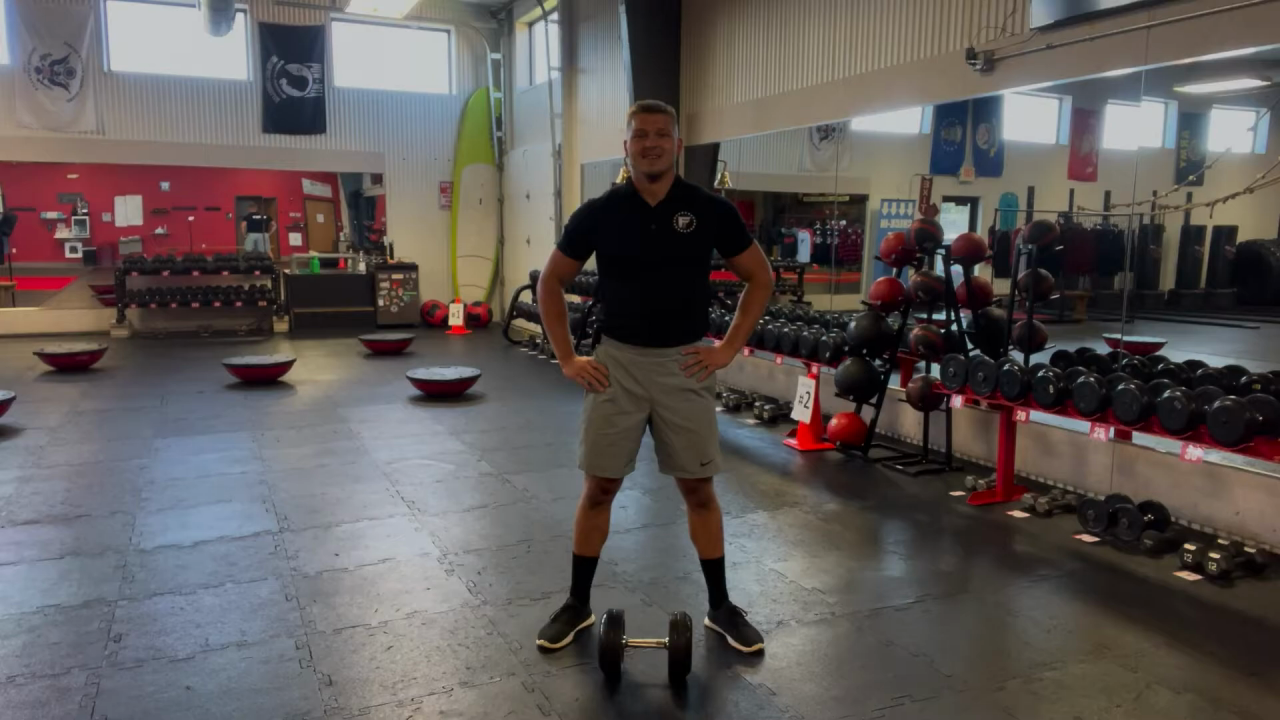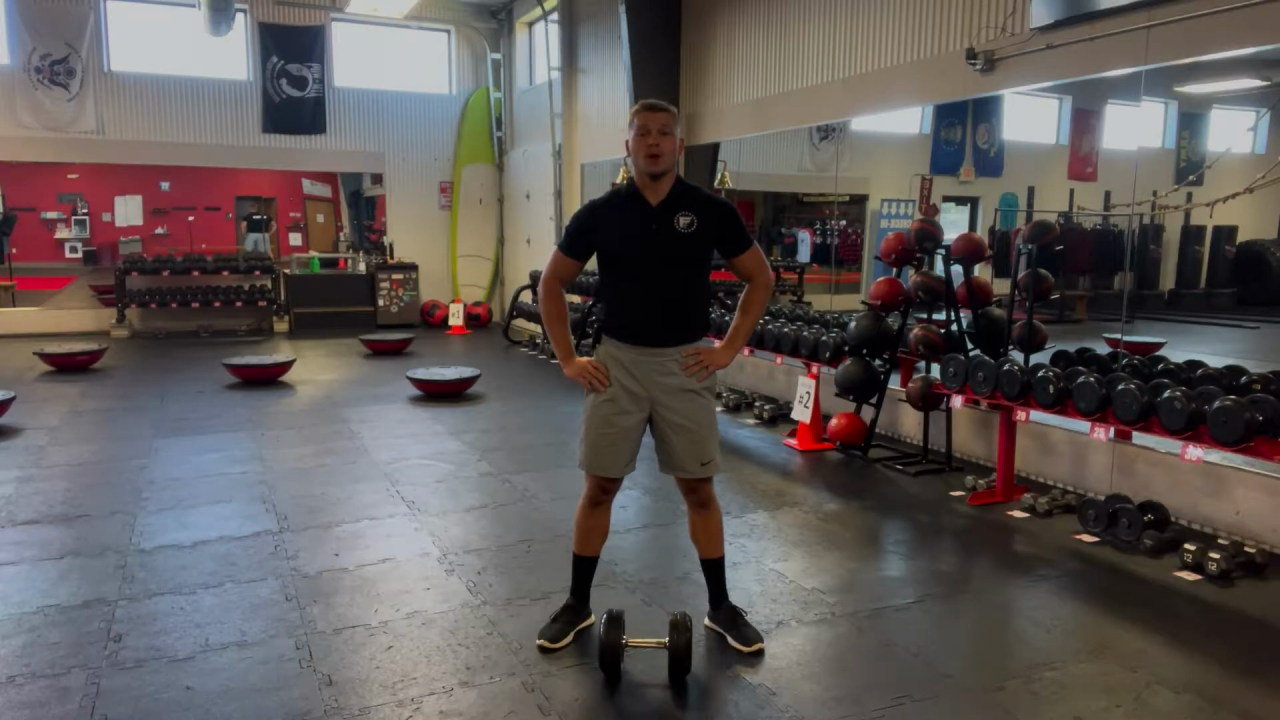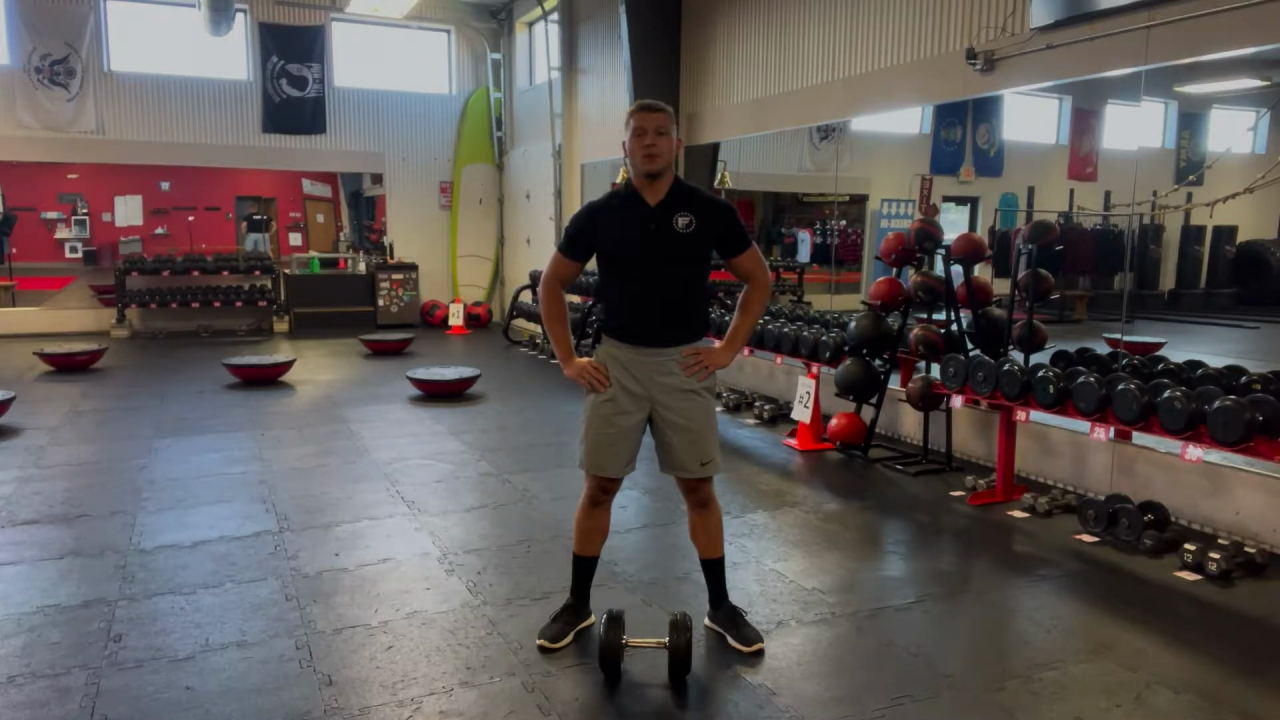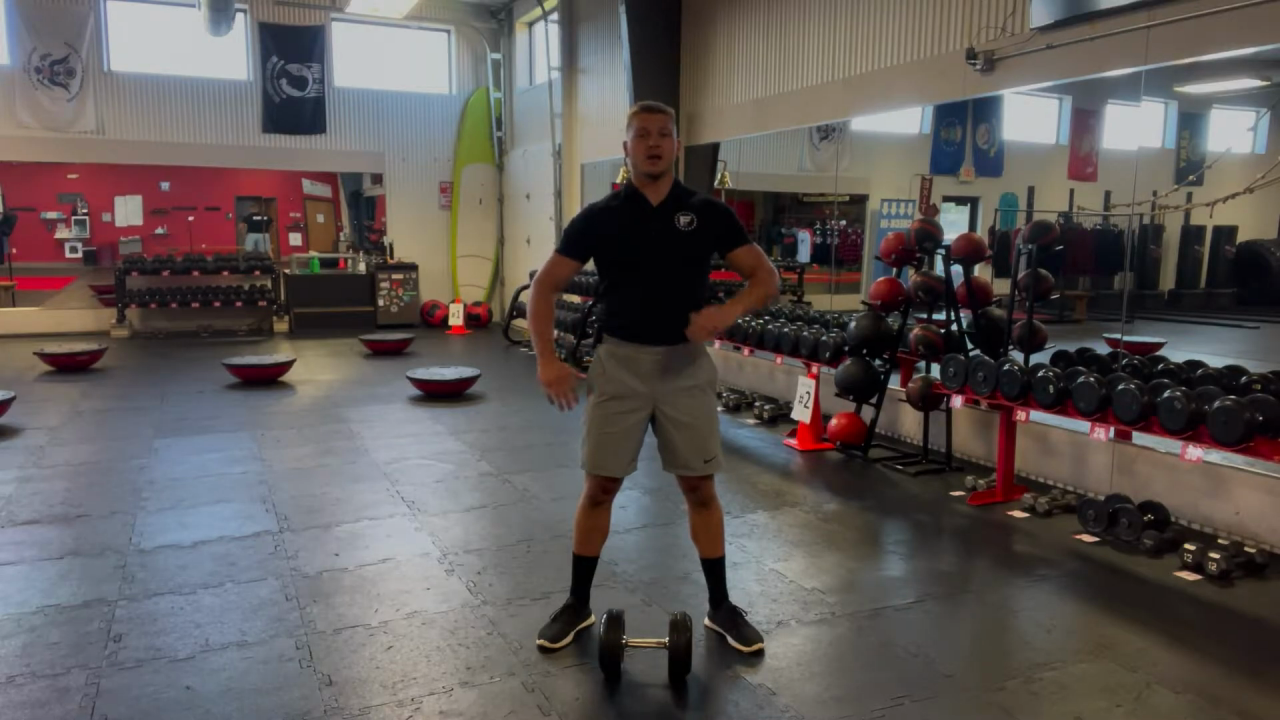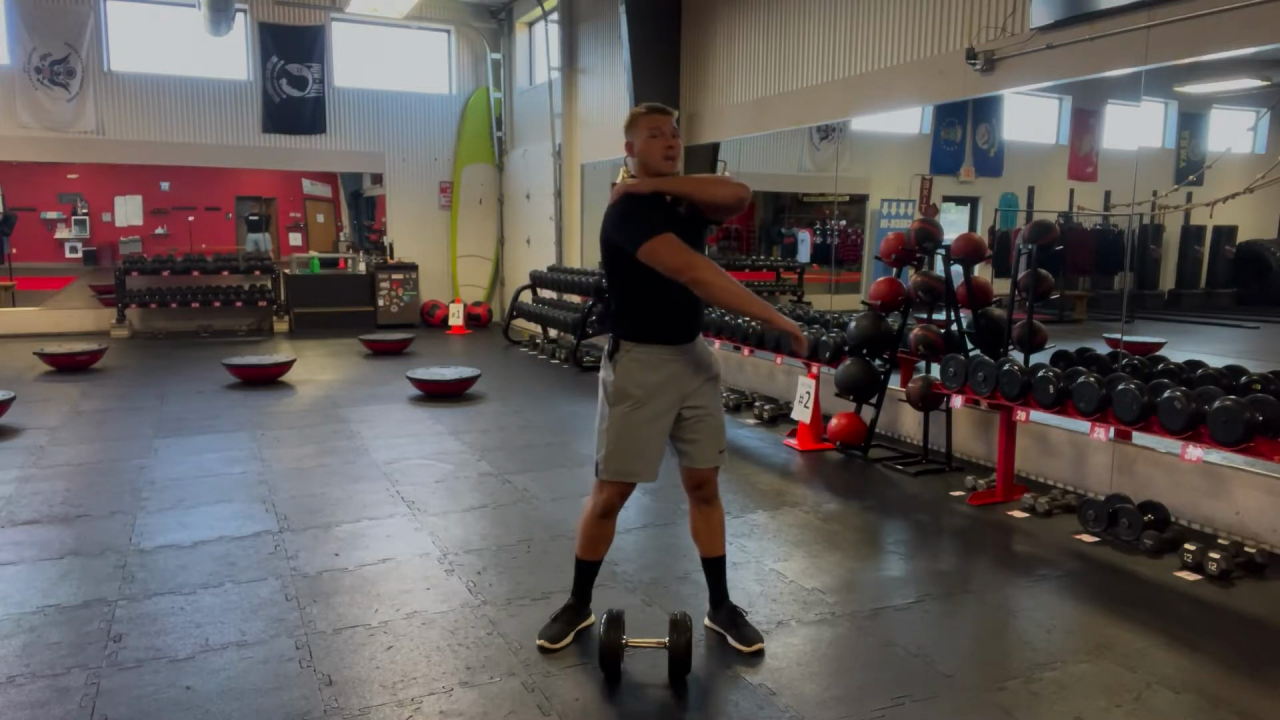
dt=1s
person 1, frame 1
left shoulder: (709, 210)
right shoulder: (599, 213)
left elbow: (760, 278)
right elbow: (550, 282)
left wrist: (728, 348)
right wrist: (567, 357)
left hip: (684, 364)
right hip: (617, 362)
left knee: (698, 488)
right knee: (599, 486)
left ankle: (720, 607)
right ankle: (577, 605)
person 1, frame 2
left shoulder: (710, 210)
right shoulder: (600, 213)
left elbow: (760, 279)
right elbow: (552, 283)
left wrist: (729, 348)
right wrist: (568, 358)
left hip: (685, 364)
right hip: (617, 362)
left knee: (699, 488)
right knee: (599, 486)
left ankle: (720, 607)
right ankle: (577, 604)
person 1, frame 3
left shoulder: (709, 211)
right shoulder: (599, 215)
left elbow: (758, 279)
right elbow: (552, 284)
left wrist: (729, 348)
right wrist: (568, 359)
left hip: (684, 364)
right hip: (617, 363)
left knee: (698, 489)
right knee: (599, 487)
left ankle: (720, 607)
right ankle: (577, 604)
person 1, frame 4
left shoulder: (708, 213)
right shoulder: (599, 217)
left elbow: (767, 277)
right elbow: (545, 286)
left wrist: (729, 310)
right wrist: (546, 359)
left hip: (685, 365)
right hip: (618, 363)
left knee: (700, 487)
right knee: (599, 487)
left ankle: (720, 606)
right ankle: (577, 604)
person 1, frame 5
left shoulder: (686, 200)
right shoulder: (629, 210)
left elbow: (738, 196)
right elbow: (694, 273)
left wrist: (661, 184)
right wrist: (775, 318)
left hip: (693, 357)
right hip: (638, 363)
left knee: (704, 485)
right knee: (611, 493)
left ankle: (721, 605)
right ankle: (578, 604)
